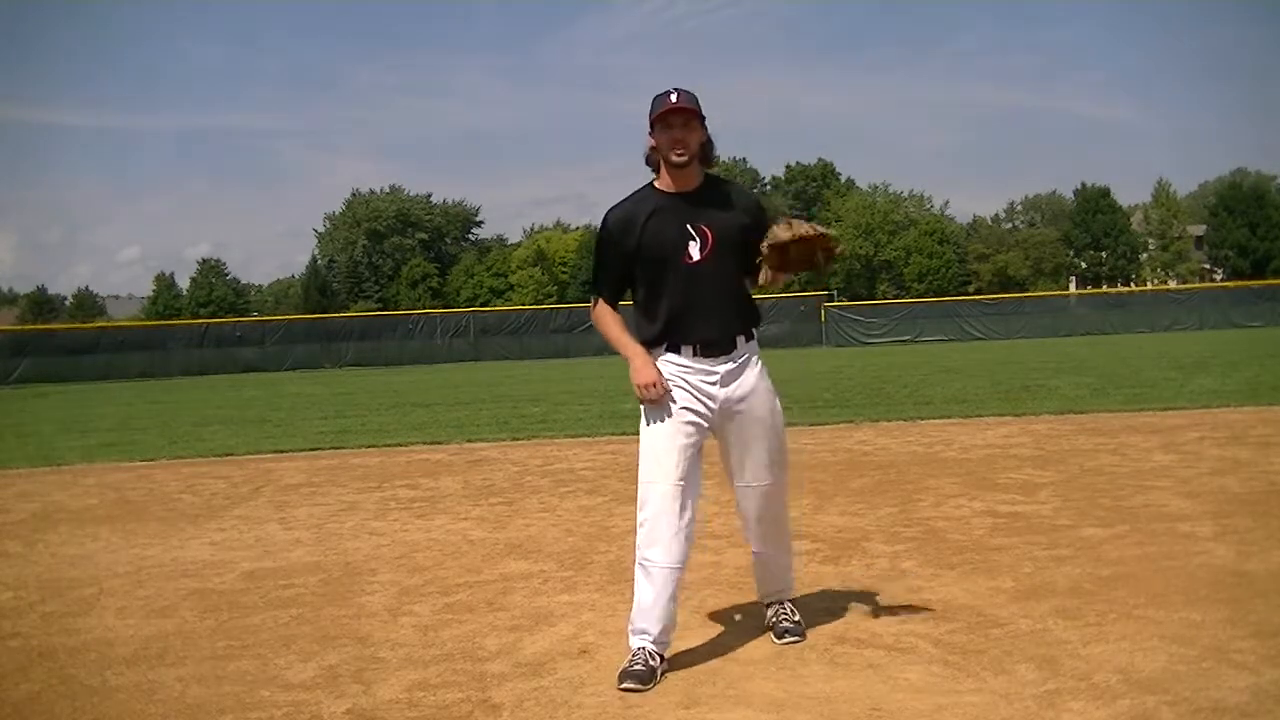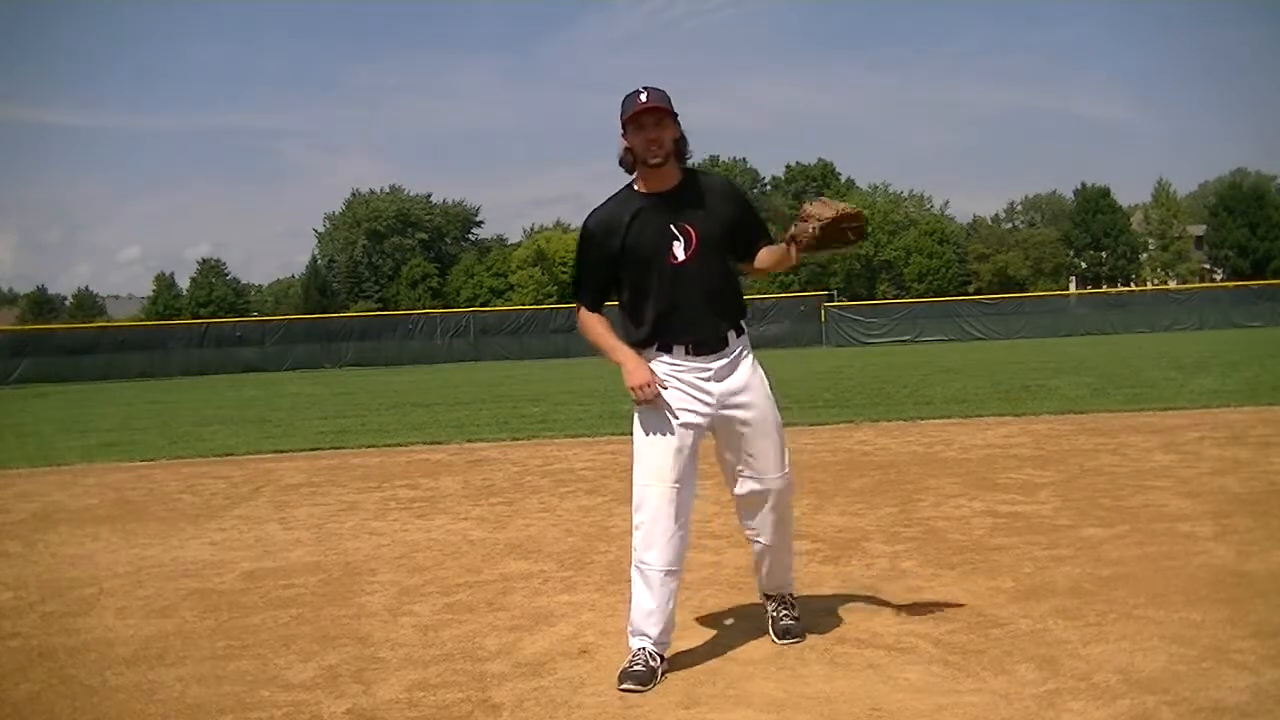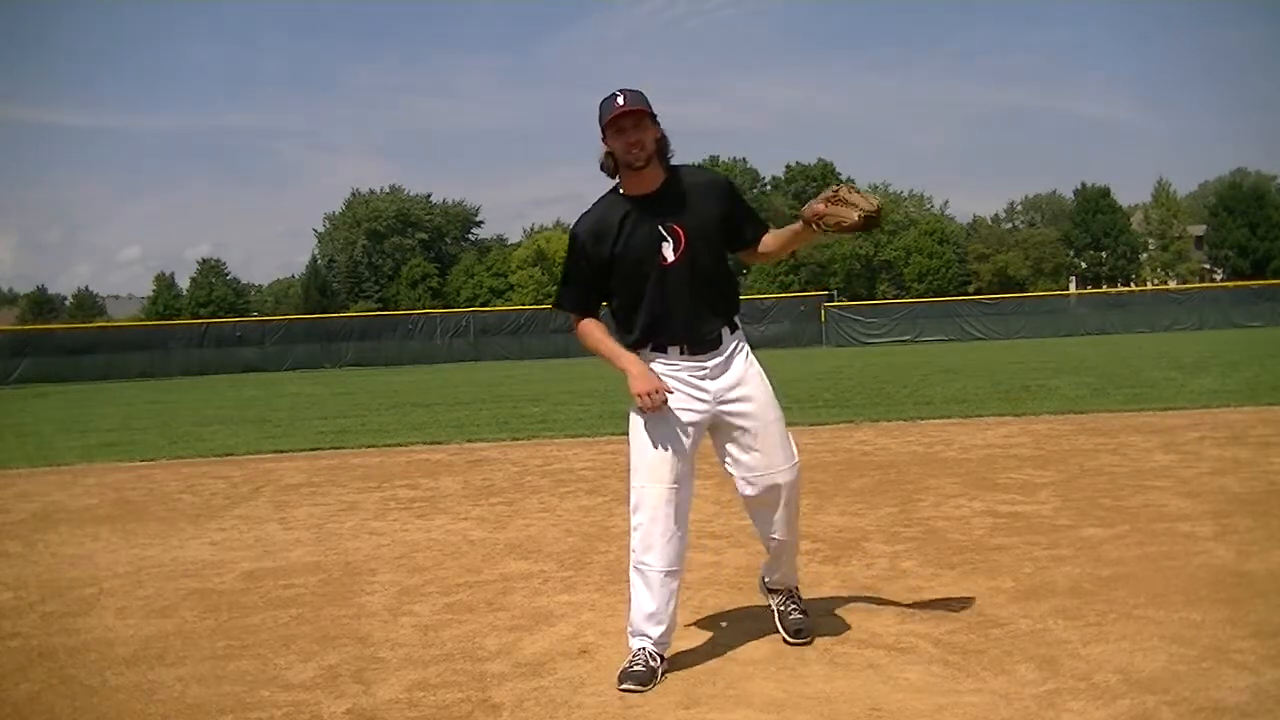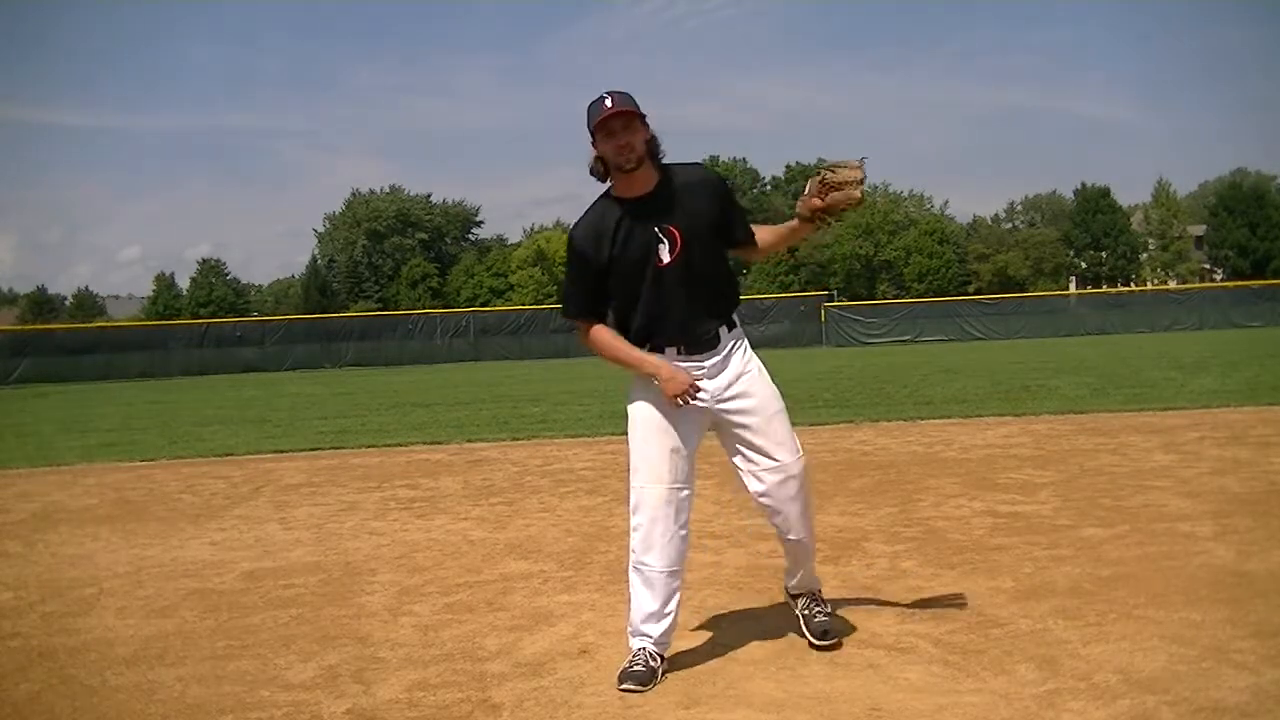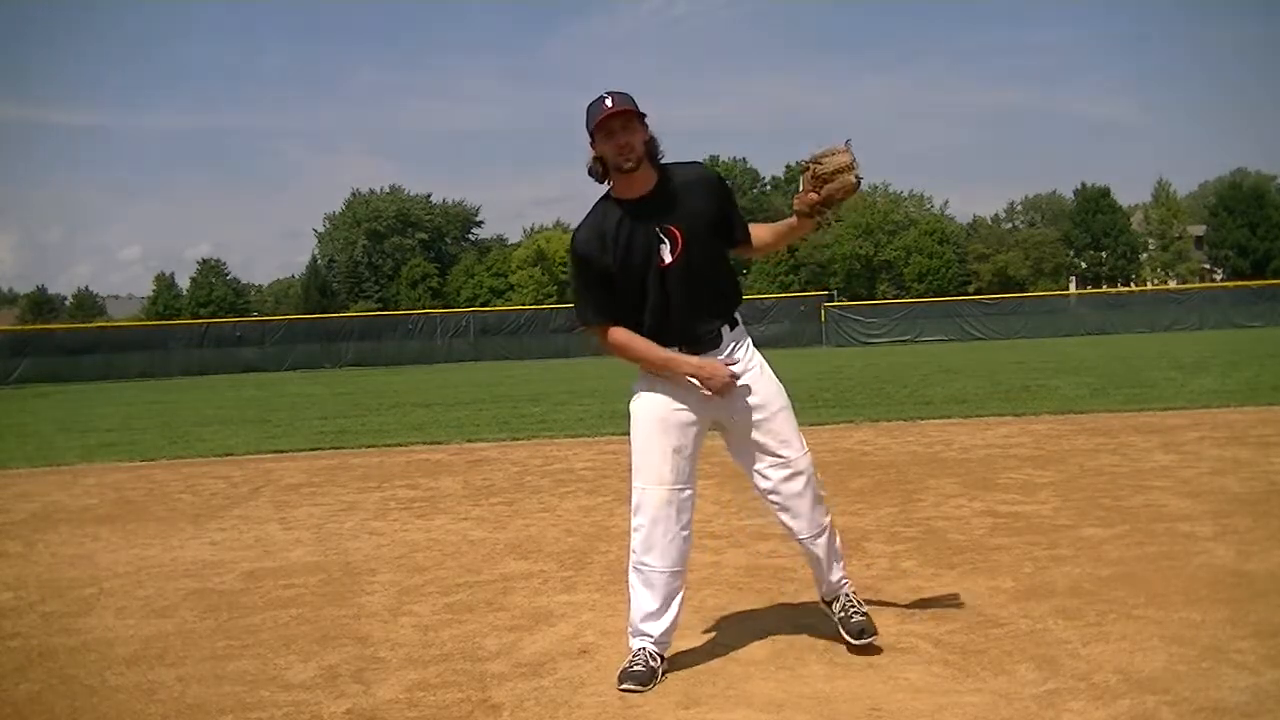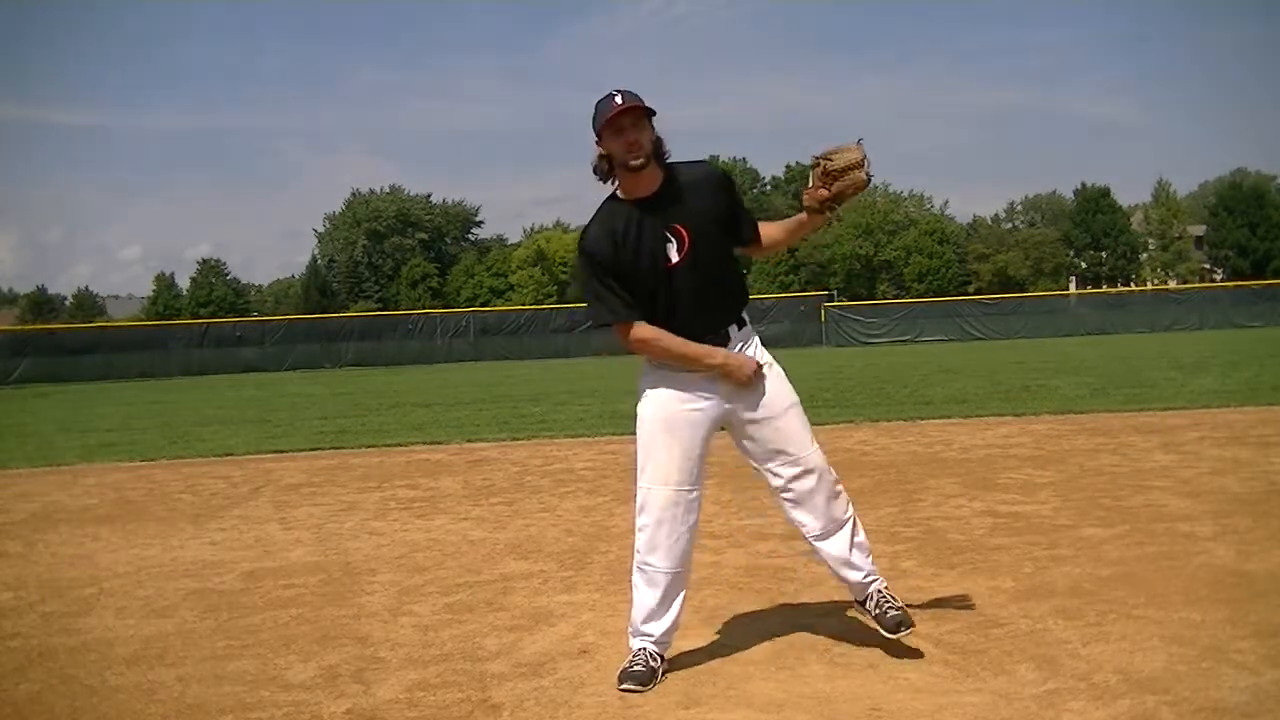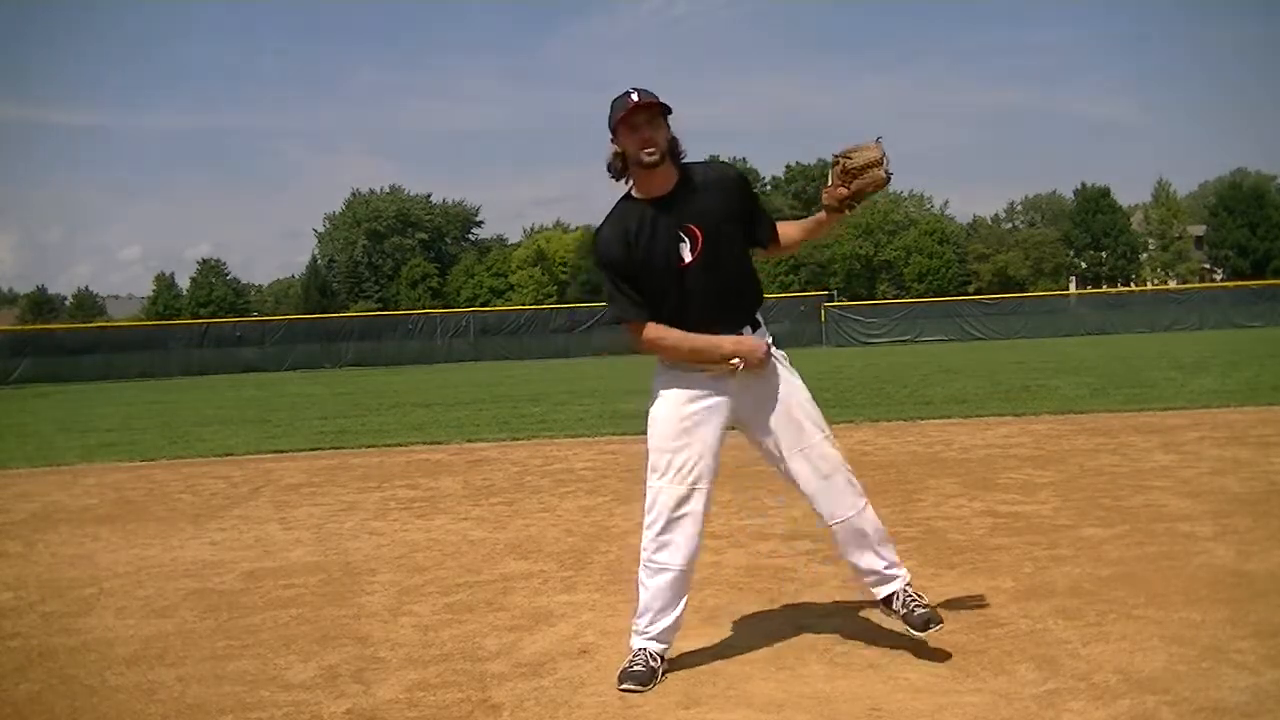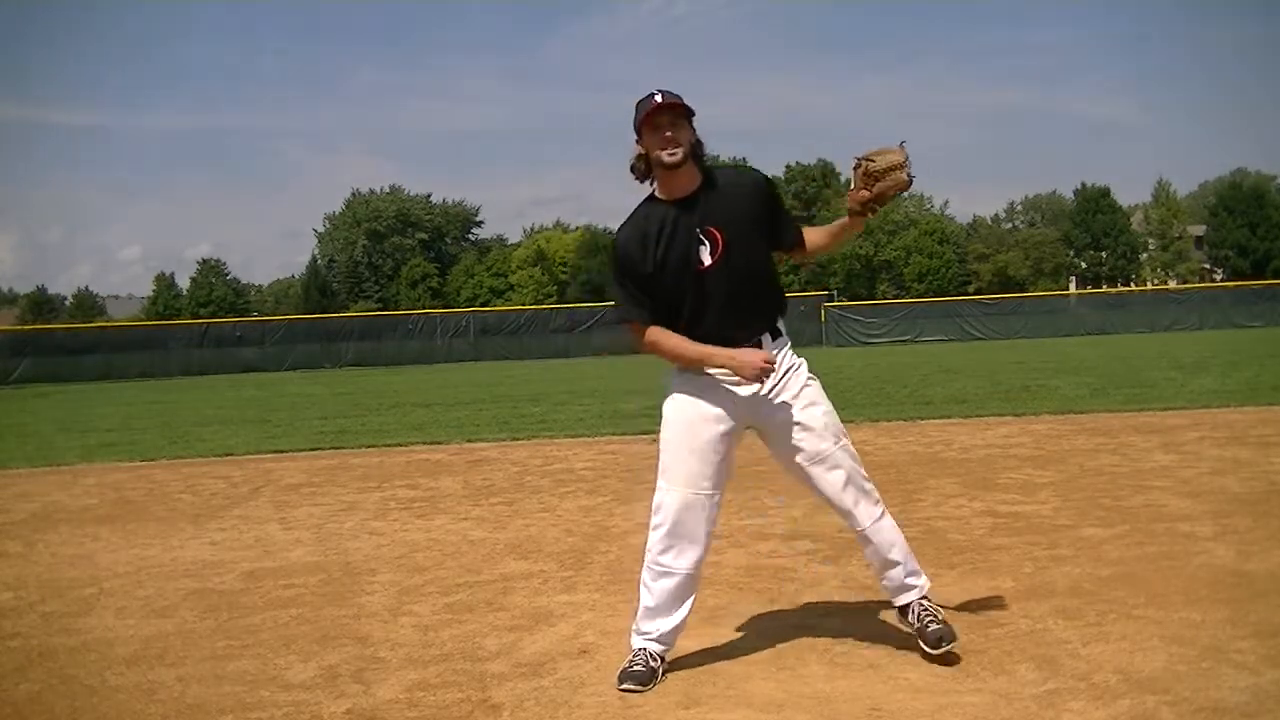
dt=0.1s
person 1, frame 1
left shoulder: (739, 202)
right shoulder: (626, 218)
left elbow: (760, 275)
right elbow: (602, 304)
right wrist: (637, 357)
left hip: (742, 365)
right hip: (672, 373)
left knee: (764, 492)
right knee: (663, 506)
left ankle: (776, 599)
right ankle: (648, 644)
person 1, frame 2
left shoulder: (721, 195)
right shoulder: (608, 220)
left elbow: (756, 259)
right elbow: (587, 310)
left wrist: (799, 246)
right wrist: (628, 360)
left hip: (735, 362)
right hip: (666, 375)
left knee: (769, 484)
right knee: (658, 508)
left ankle: (777, 594)
right ankle: (647, 645)
person 1, frame 3
left shoulder: (709, 188)
right shoulder: (593, 227)
left elbow: (754, 248)
right elbow: (580, 318)
left wrist: (807, 230)
right wrist: (632, 368)
left hip: (729, 358)
right hip: (655, 373)
left knee: (776, 476)
right knee: (656, 510)
left ankle: (780, 584)
right ankle: (647, 644)
person 1, frame 4
left shoulder: (704, 186)
right shoulder: (591, 231)
left elbow: (747, 243)
right elbow: (590, 325)
left wrist: (802, 221)
right wrist: (655, 368)
left hip: (731, 357)
right hip: (661, 375)
left knee: (785, 475)
right knee: (657, 510)
left ankle: (803, 587)
right ankle: (648, 644)
person 1, frame 5
left shoulder: (699, 184)
right shoulder: (592, 236)
left elbow: (744, 243)
right elbow: (608, 333)
left wrist: (802, 220)
right wrist: (690, 368)
left hip: (733, 352)
right hip: (662, 377)
left knee: (793, 475)
right knee: (657, 511)
left ankle: (835, 588)
right ankle: (646, 645)
person 1, frame 6
left shoulder: (708, 184)
right shoulder: (601, 236)
left elbow: (753, 241)
right elbow: (632, 332)
left wrist: (813, 217)
right wrist: (718, 361)
left hip: (745, 353)
right hip: (674, 375)
left knee: (807, 475)
right knee: (662, 512)
left ankle: (865, 586)
right ankle: (648, 644)
person 1, frame 7
left shoulder: (723, 184)
right shoulder: (615, 235)
left elbow: (772, 241)
right elbow: (641, 332)
left wrist: (832, 215)
right wrist: (729, 348)
left hip: (759, 357)
right hip: (686, 374)
left knee: (826, 476)
right knee: (671, 509)
left ankle: (894, 587)
right ankle: (648, 644)
person 1, frame 8
left shoulder: (748, 188)
right shoulder: (635, 236)
left elbow: (797, 246)
right elbow: (647, 333)
left wrist: (854, 219)
right wrist: (726, 358)
left hip: (777, 363)
right hip: (700, 380)
left knee: (847, 484)
right knee: (678, 514)
left ankle: (912, 596)
right ankle: (650, 643)
